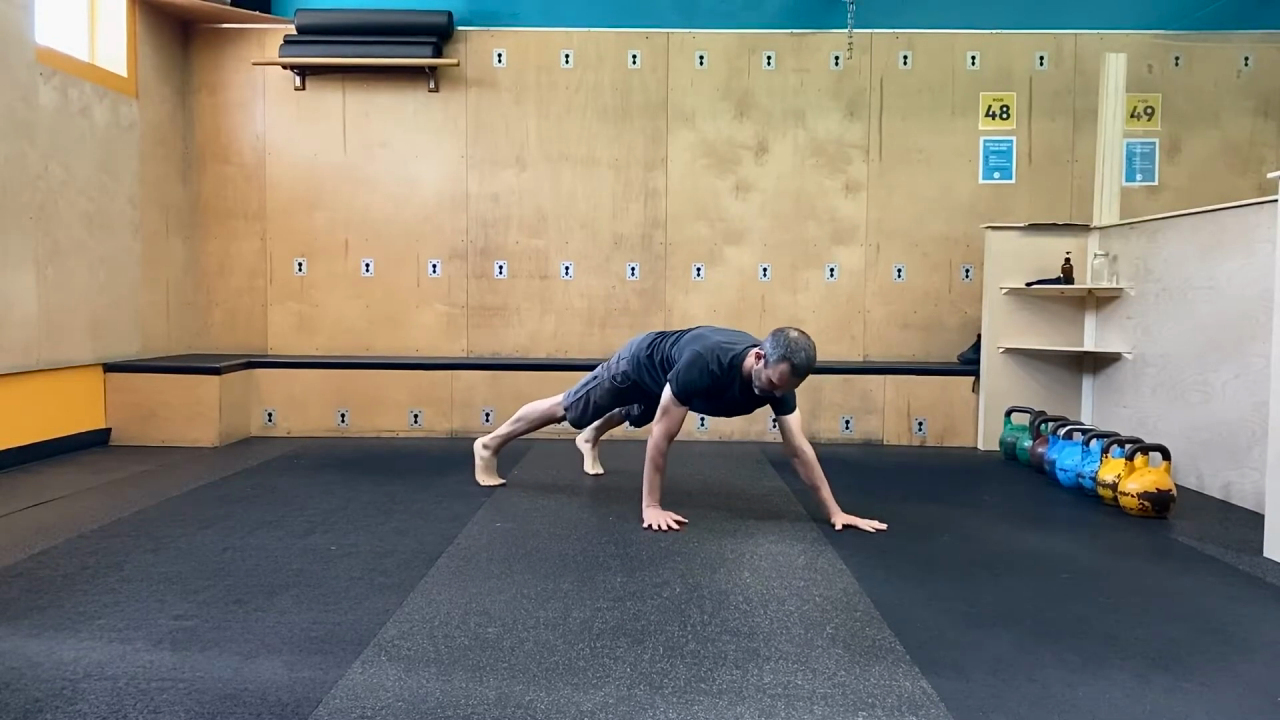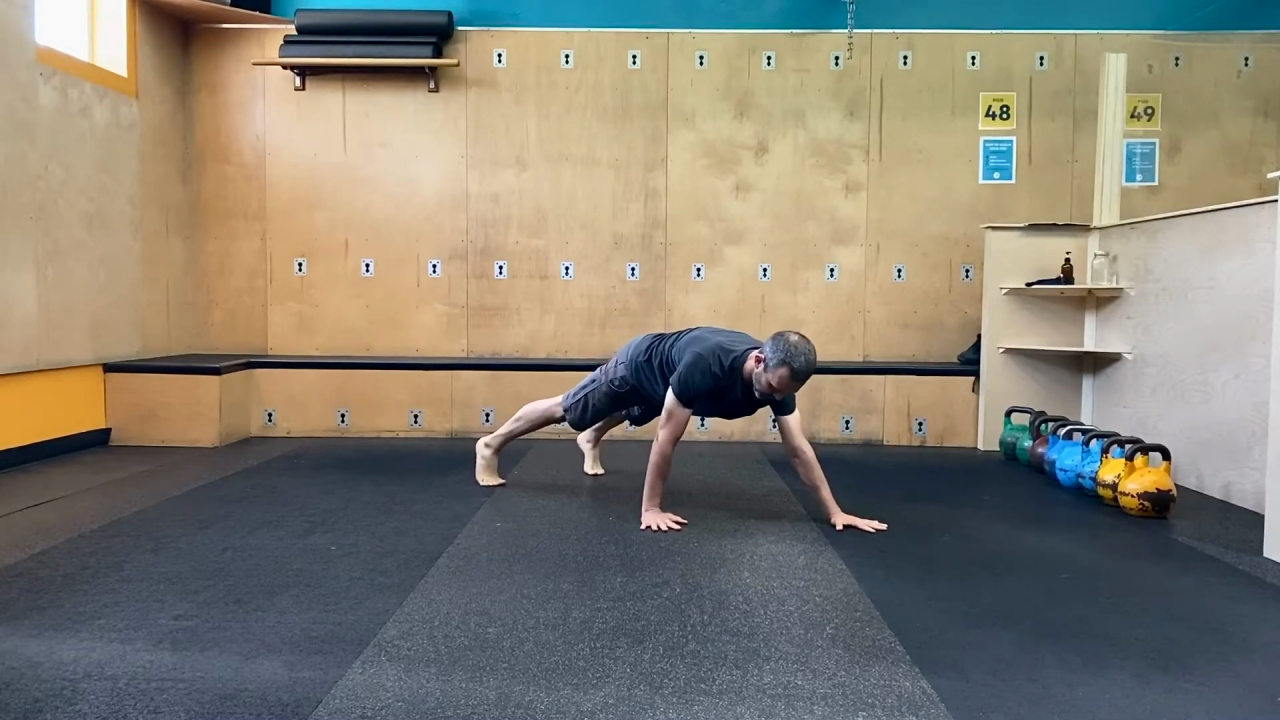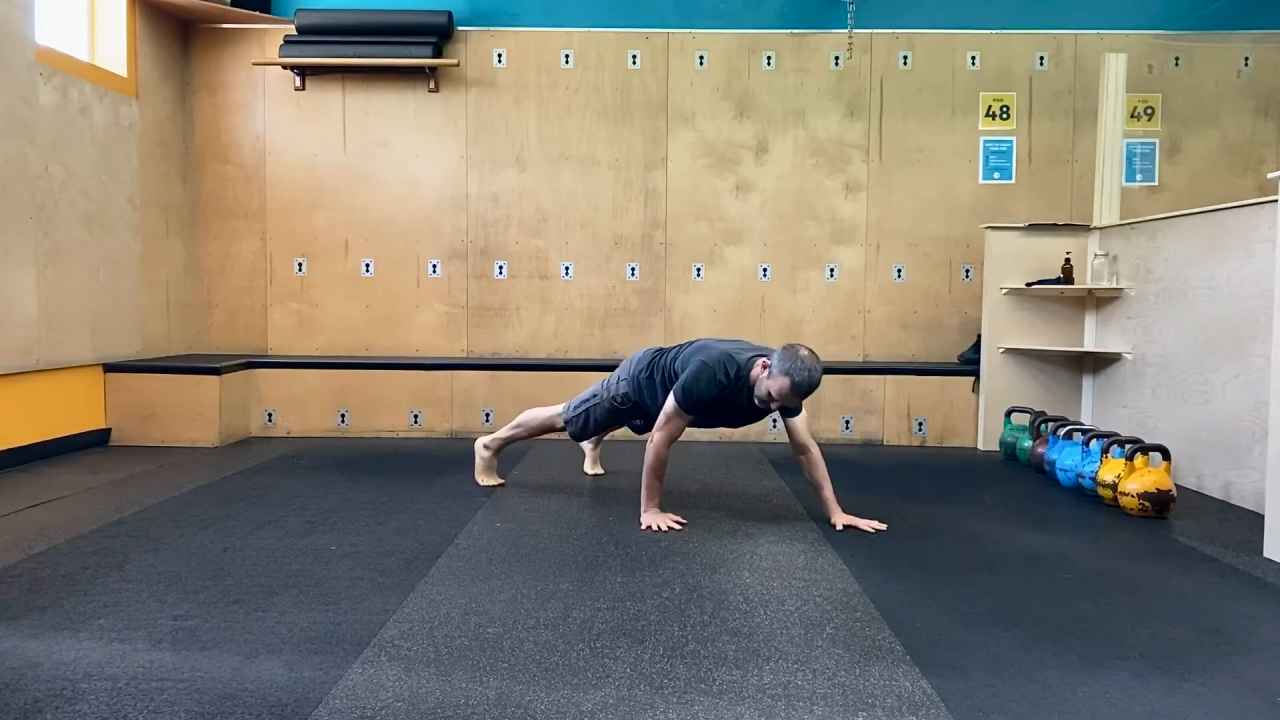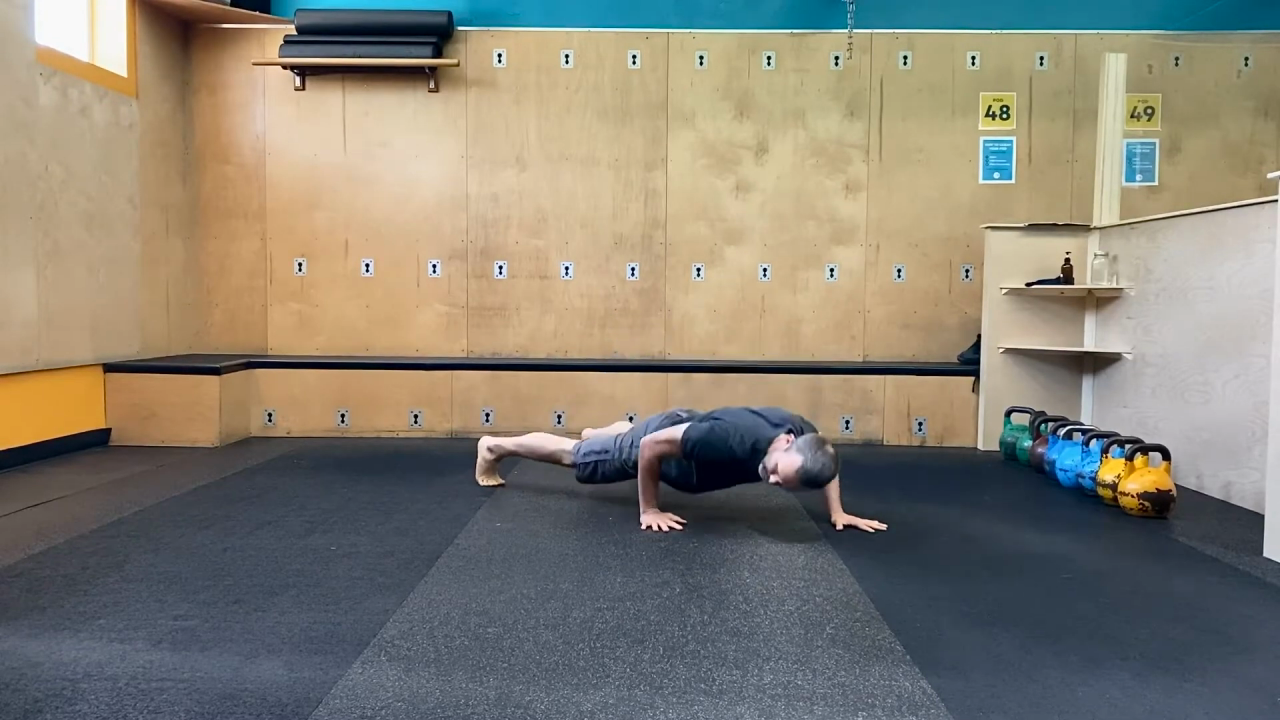
dt=0.5s
person 1, frame 1
left shoulder: (777, 377)
right shoulder: (705, 362)
left elbow: (798, 447)
right elbow: (661, 435)
left wrist: (835, 511)
right wrist: (651, 506)
left hip: (660, 381)
right hip: (640, 362)
left knee: (632, 413)
right knee: (566, 407)
left ankle: (590, 438)
right ankle: (489, 446)
person 1, frame 2
left shoulder: (777, 377)
right shoulder: (706, 364)
left elbow: (798, 448)
right elbow: (666, 440)
left wrist: (834, 512)
right wrist: (650, 510)
left hip: (660, 384)
right hip: (639, 364)
left knee: (630, 415)
right knee: (564, 409)
left ankle: (591, 439)
right ankle: (490, 446)
person 1, frame 3
left shoulder: (783, 384)
right shoulder: (712, 372)
left elbow: (804, 447)
right elbow: (660, 440)
left wrist: (835, 511)
right wrist: (649, 509)
left hip: (664, 393)
right hip: (640, 380)
left knee: (627, 422)
right knee: (565, 419)
left ankle: (595, 442)
right ankle: (490, 445)
person 1, frame 4
left shoulder: (802, 432)
right shoulder: (732, 443)
left elbow: (827, 452)
right elbow: (651, 447)
left wrist: (836, 510)
right wrist: (648, 511)
left hip: (687, 430)
right hip: (659, 438)
right knee: (570, 455)
left ankle: (596, 433)
right ankle: (495, 447)
